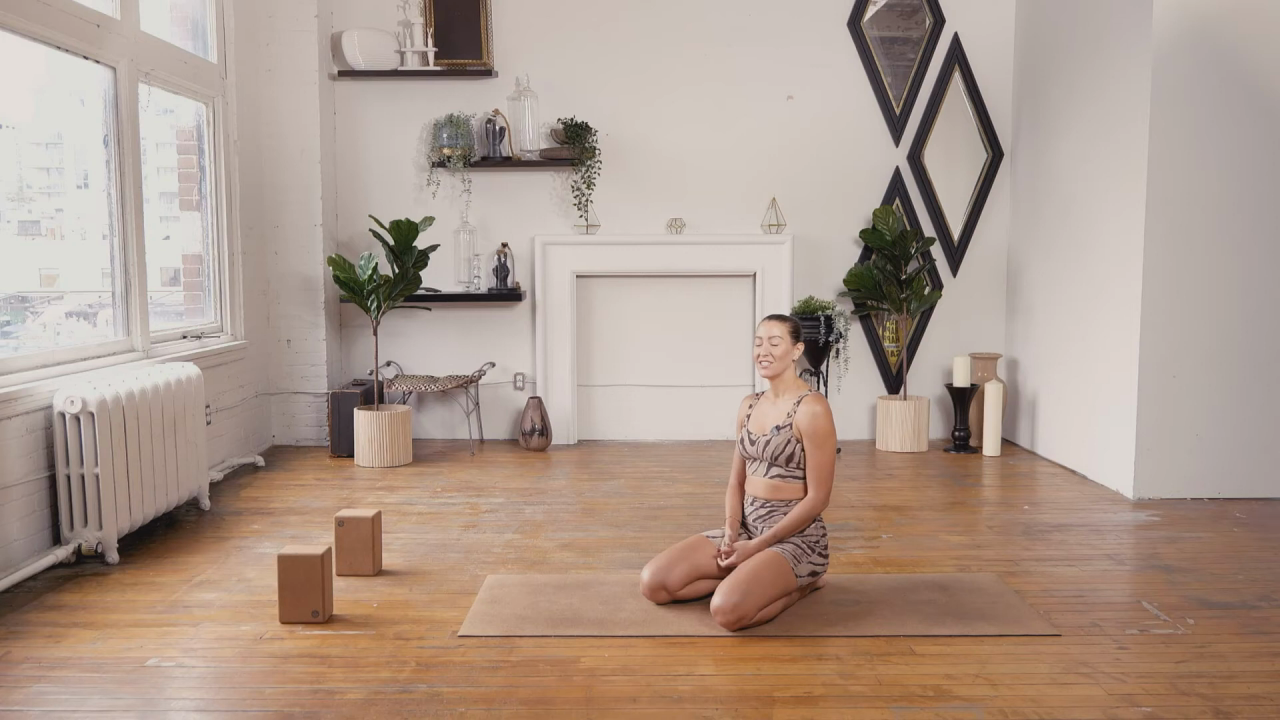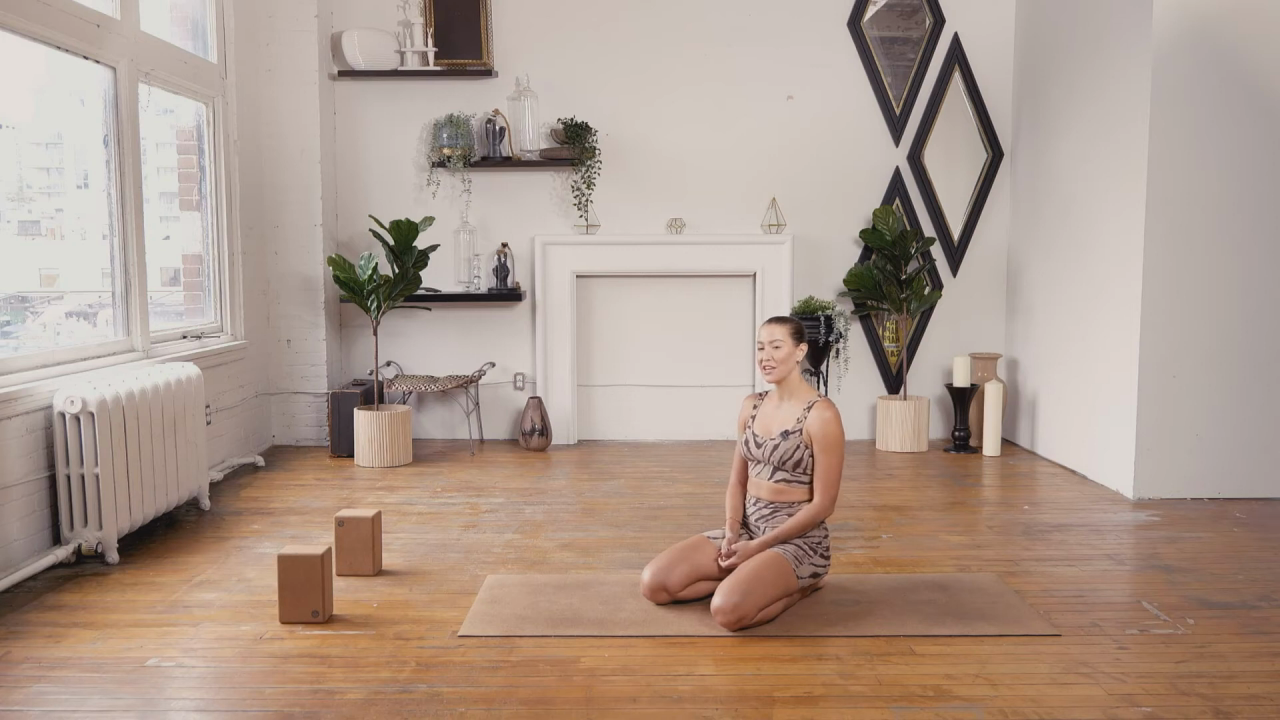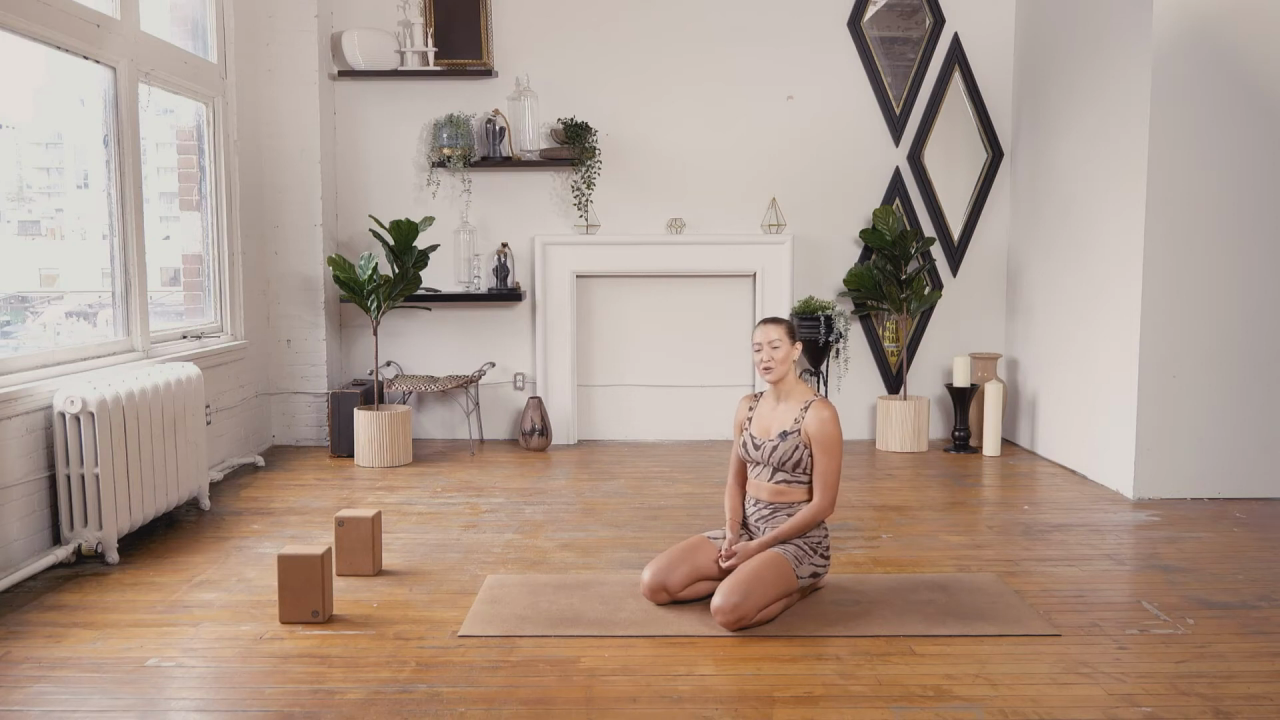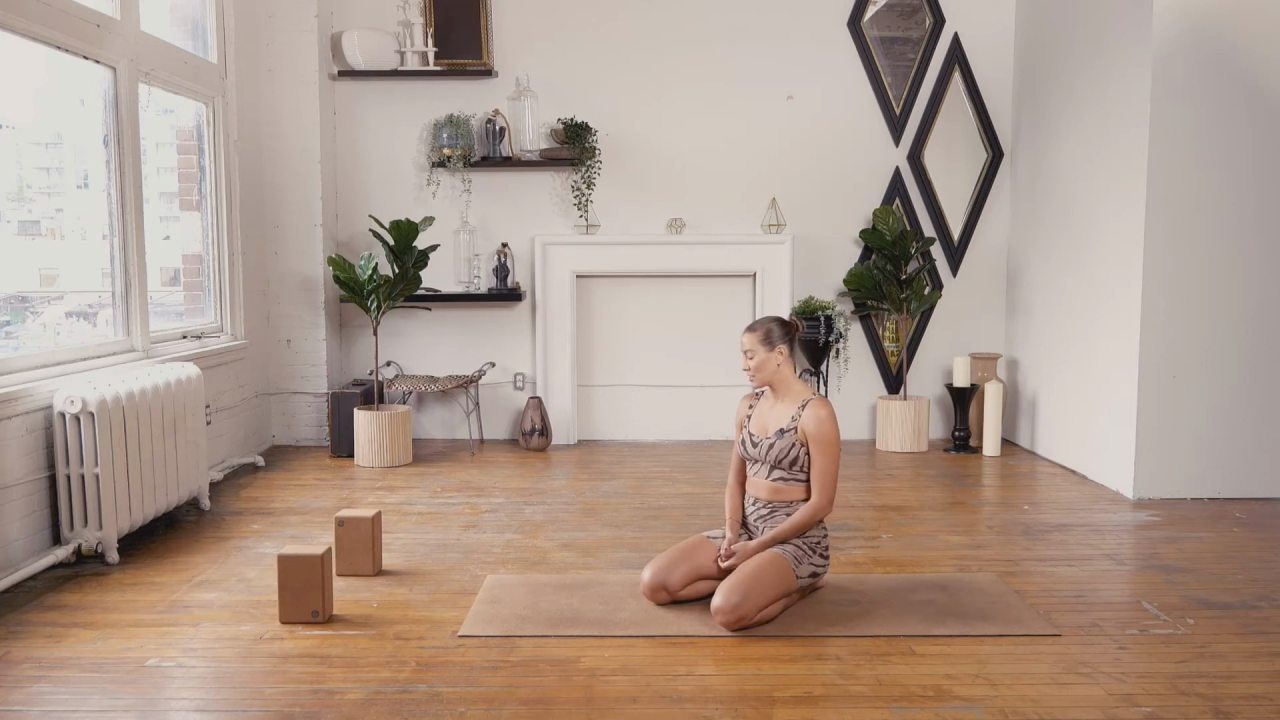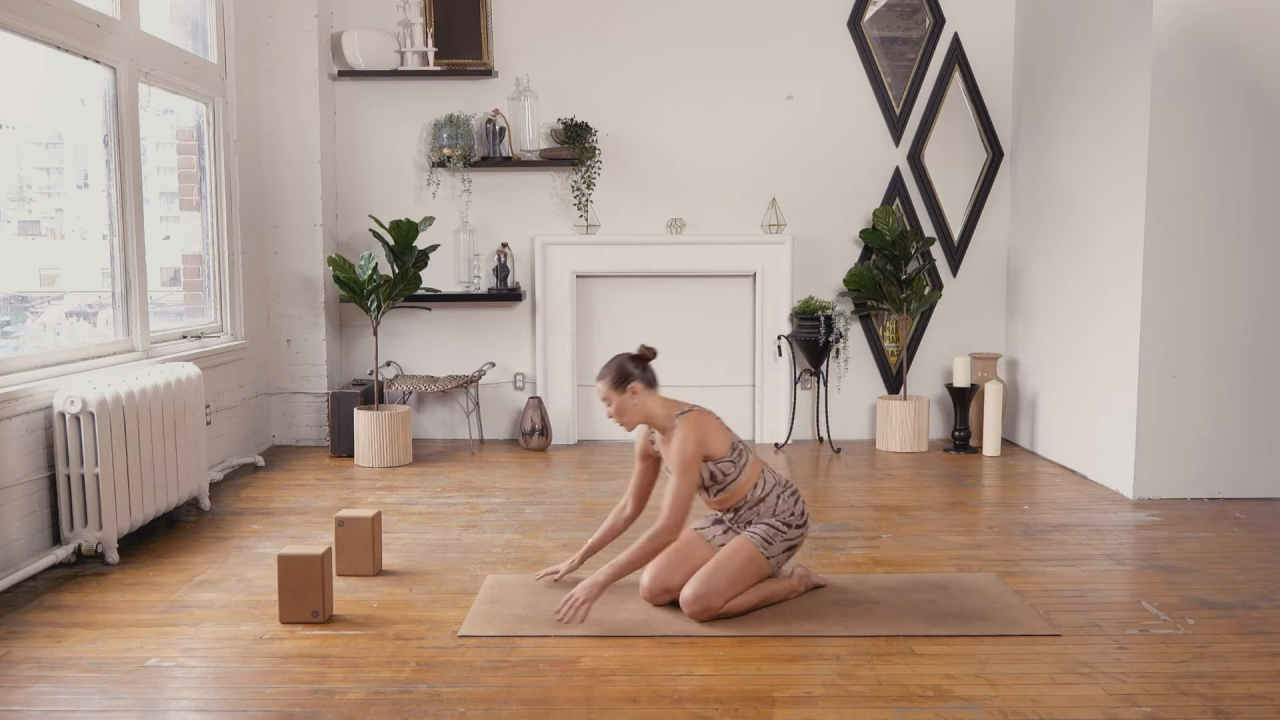
dt=1s
person 1, frame 1
left shoulder: (812, 408)
right shoulder: (749, 406)
left elbow: (818, 499)
left wrist: (756, 546)
right wrist: (731, 531)
left hip: (795, 537)
right hip: (748, 526)
left knee: (727, 609)
right knee: (653, 582)
left ankle: (800, 584)
right ankle: (750, 577)
person 1, frame 2
left shoulder: (821, 414)
right shoulder: (751, 405)
left elbow: (823, 504)
left wrist: (756, 547)
right wrist: (731, 531)
left hip: (797, 539)
right hip: (747, 527)
left knee: (727, 609)
right knee: (653, 583)
left ankle: (799, 585)
right ankle: (752, 577)
person 1, frame 3
left shoulder: (819, 414)
right shoulder: (747, 406)
left elbow: (823, 504)
left wrist: (757, 547)
right wrist: (732, 532)
left hip: (797, 538)
right hip: (747, 526)
left knee: (728, 609)
right knee: (653, 583)
left ankle: (800, 585)
right ankle: (754, 578)
person 1, frame 4
left shoulder: (816, 412)
right shoulder: (748, 405)
left elbow: (821, 503)
left wrist: (757, 547)
right wrist: (732, 532)
left hip: (796, 538)
right hip: (747, 527)
left knee: (728, 609)
right knee: (654, 583)
left ankle: (800, 584)
right ankle: (749, 578)
person 1, frame 5
left shoulder: (688, 431)
right shoulder: (648, 435)
left elbow: (669, 529)
right elbow: (629, 508)
left wrist: (597, 581)
right wrist: (579, 558)
left hip: (776, 519)
right hip: (730, 519)
left knee: (696, 603)
right knee: (653, 589)
left ankle: (794, 582)
right ankle: (751, 571)
